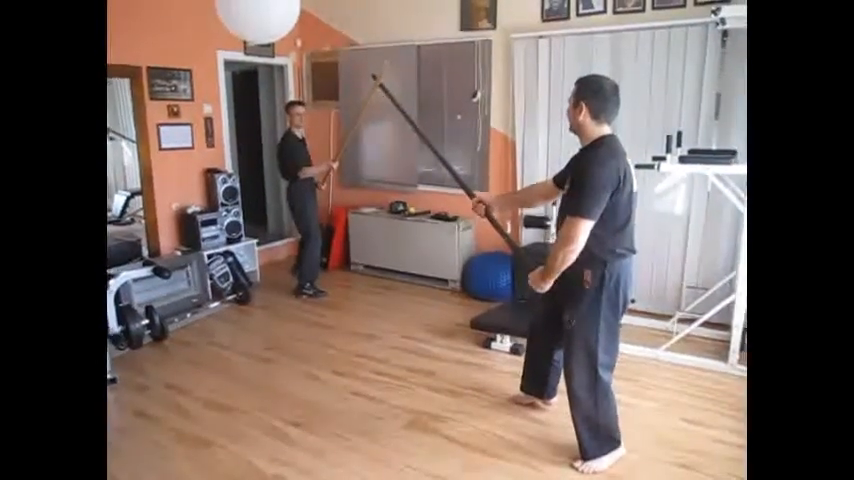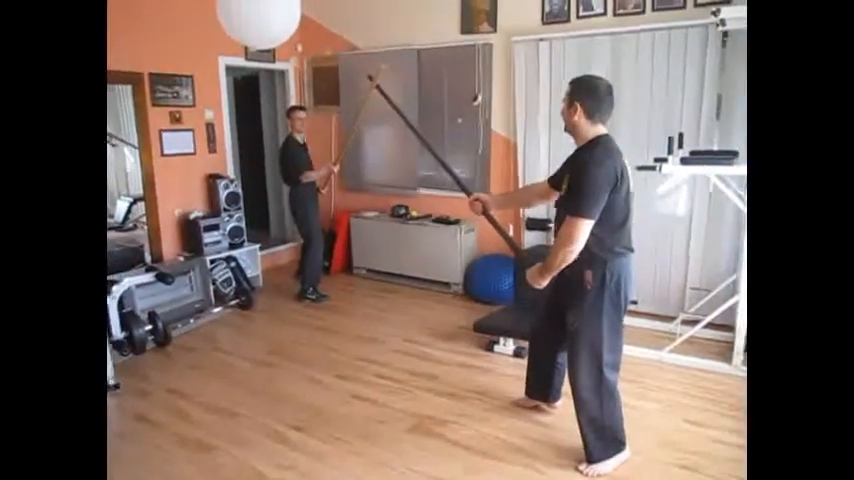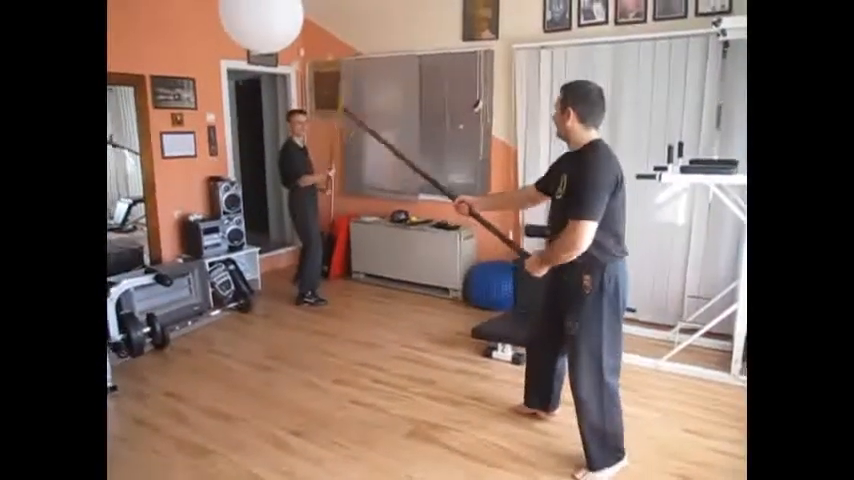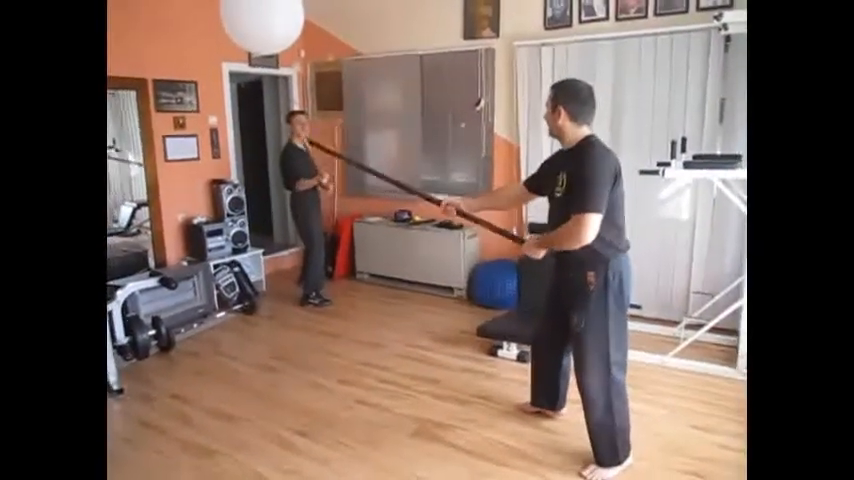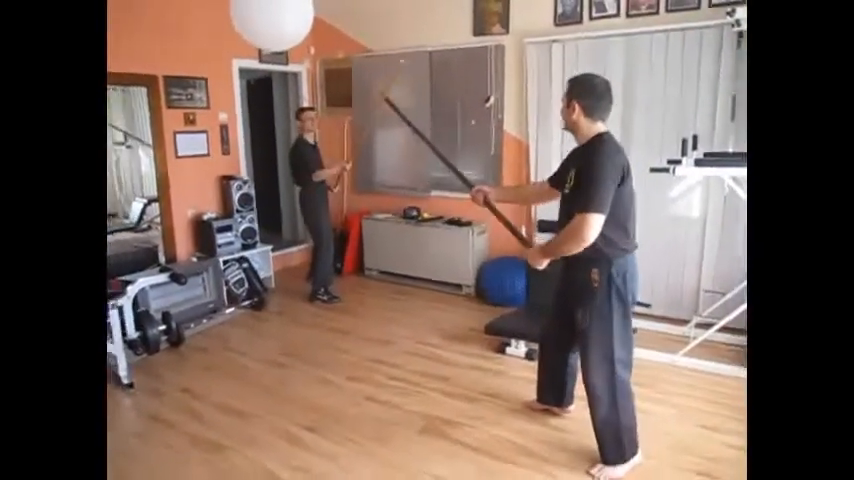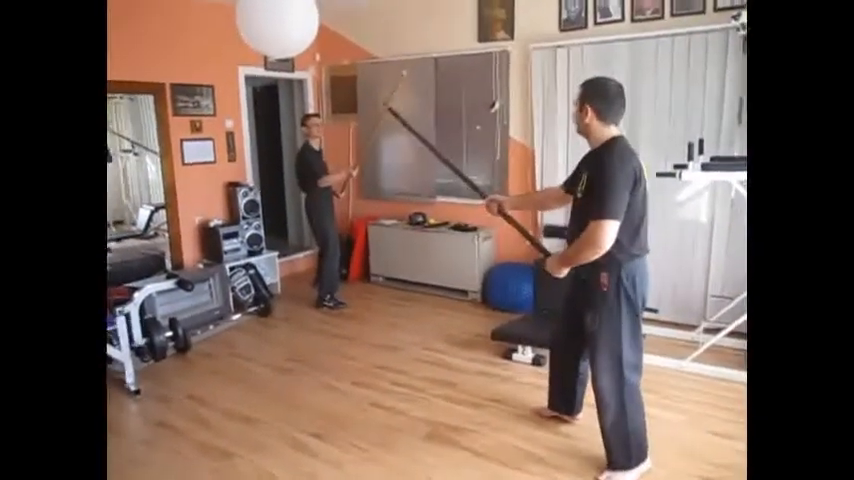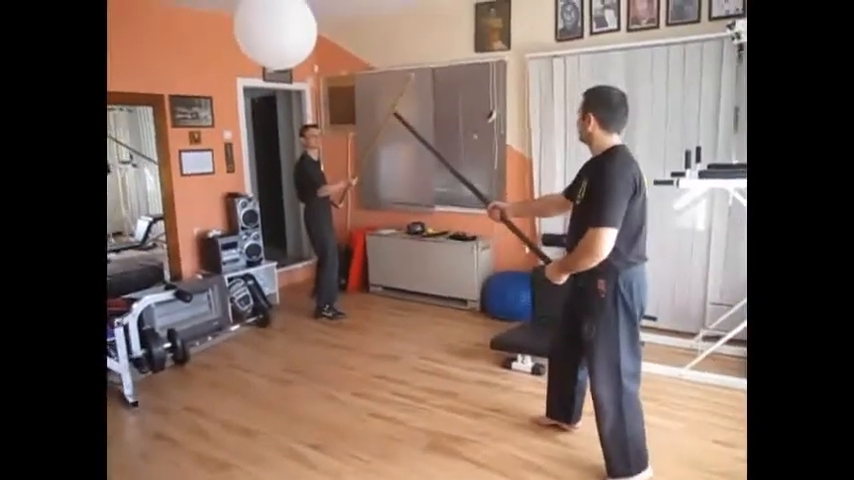
dt=0.4s
person 1, frame 1
left shoulder: (600, 162)
right shoulder: (594, 154)
left elbow: (573, 238)
right elbow: (547, 190)
left wrist: (546, 275)
right wrist: (496, 202)
left hip: (600, 275)
right hip: (584, 269)
left knee: (586, 363)
right knee: (545, 329)
left ankle: (603, 446)
right ankle: (539, 391)
person 1, frame 2
left shoulder: (597, 161)
right shoulder: (586, 154)
left elbow: (573, 237)
right elbow: (544, 191)
left wrist: (544, 272)
right wrist: (493, 201)
left hip: (600, 274)
right hip: (581, 270)
left knee: (591, 363)
right knee: (546, 332)
right ankle: (543, 394)
person 1, frame 3
left shoulder: (598, 164)
right shoulder: (570, 161)
left elbow: (578, 240)
right elbow: (530, 195)
left wrist: (541, 261)
right wrist: (478, 203)
left hip: (596, 279)
right hip: (569, 274)
left knee: (592, 368)
right knee: (544, 340)
right ankle: (541, 402)
person 1, frame 4
left shoulder: (596, 159)
right shoulder: (562, 160)
left elbow: (583, 232)
right elbow: (517, 193)
left wrist: (539, 243)
right wrist: (465, 204)
left hip: (600, 275)
right hip: (571, 270)
left knee: (598, 367)
right knee: (548, 338)
right ankle: (548, 401)
person 1, frame 5
left shoulder: (603, 156)
right shoulder: (583, 153)
left elbow: (585, 232)
right elbow: (546, 190)
left wrist: (542, 253)
right wrist: (495, 193)
left hip: (606, 271)
right hip: (582, 267)
left knee: (604, 363)
right knee: (556, 335)
right ankle: (556, 398)
person 1, frame 6
left shoulder: (616, 161)
right shoulder: (596, 157)
left elbow: (601, 238)
right elbow: (561, 195)
left wrist: (562, 261)
right wrist: (509, 202)
left hip: (615, 276)
right hip: (593, 273)
left knee: (613, 368)
right knee: (566, 340)
right ankle: (564, 406)
person 1, frame 7
left shoulder: (616, 170)
right shoulder: (597, 165)
left elbow: (598, 247)
right elbow: (561, 201)
left wrist: (560, 268)
right wrist: (511, 208)
left hip: (613, 284)
right hip: (591, 281)
left knee: (611, 376)
right knee: (565, 348)
right ankle: (563, 414)
person 2, frame 1
left shoulder: (299, 139)
right shoulder: (288, 142)
right elbow: (301, 172)
left wrist: (315, 178)
right wrist: (325, 167)
left hip: (306, 191)
right hip: (299, 192)
left knee: (308, 235)
right knee: (313, 237)
left ankle: (300, 268)
right ankle: (305, 285)
person 2, frame 2
left shoulder: (301, 143)
right shoulder: (290, 147)
right elbow: (303, 176)
left wrist: (317, 182)
right wrist: (326, 171)
left hip: (308, 196)
right hip: (300, 197)
left knee: (310, 239)
right knee: (315, 242)
left ankle: (303, 273)
right ankle: (308, 289)
person 2, frame 3
left shoulder: (301, 147)
right shoulder: (289, 150)
right elbow: (301, 180)
left wrist: (319, 185)
right wrist: (323, 176)
left hip: (308, 199)
right hip: (300, 201)
left knee: (310, 243)
right knee: (314, 245)
left ankle: (302, 277)
right ankle: (306, 292)
person 2, frame 4
left shoulder: (305, 149)
right shoulder: (289, 153)
right elbow: (297, 185)
left wrist: (325, 182)
right wrist: (317, 180)
left hip: (312, 201)
right hip: (302, 203)
left knee: (313, 245)
right knee: (316, 246)
left ankle: (306, 279)
right ankle: (310, 293)
person 2, frame 5
left shoulder: (312, 145)
right shoulder: (300, 148)
right elbow: (314, 175)
left wrist: (327, 184)
right wrist: (339, 169)
left hip: (319, 197)
right hip: (311, 198)
left knee: (322, 241)
right knee: (325, 242)
left ankle: (315, 275)
right ankle: (320, 290)
person 2, frame 6
left shoulder: (317, 151)
right shoulder: (306, 154)
right elbow: (320, 181)
left wrist: (333, 190)
right wrist: (345, 175)
left hip: (324, 203)
right hip: (317, 204)
left knee: (327, 247)
right knee: (331, 249)
left ankle: (321, 282)
right ankle: (326, 296)
person 2, frame 7
left shoulder: (315, 162)
right shoulder: (304, 164)
right elbow: (320, 190)
left wrist: (331, 200)
right wrist: (345, 184)
left hip: (322, 213)
right hip: (315, 215)
left knee: (325, 257)
right knee: (330, 258)
left ankle: (319, 292)
right ankle: (324, 306)
